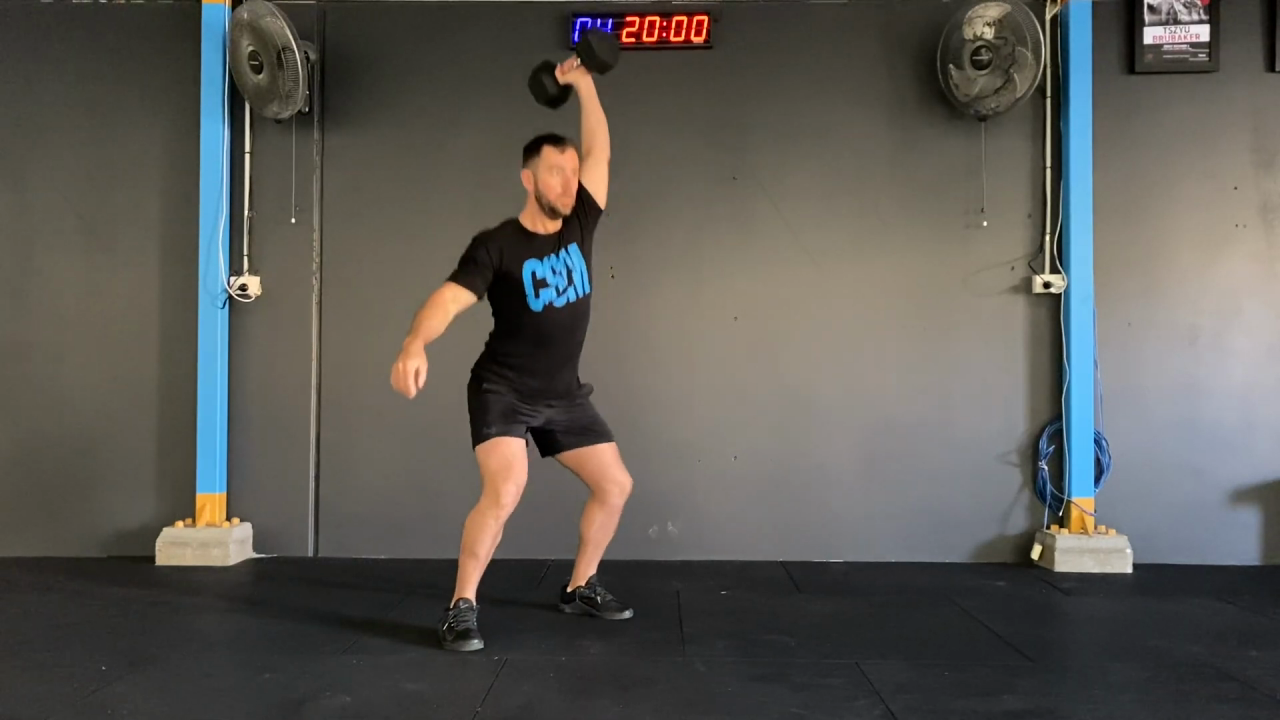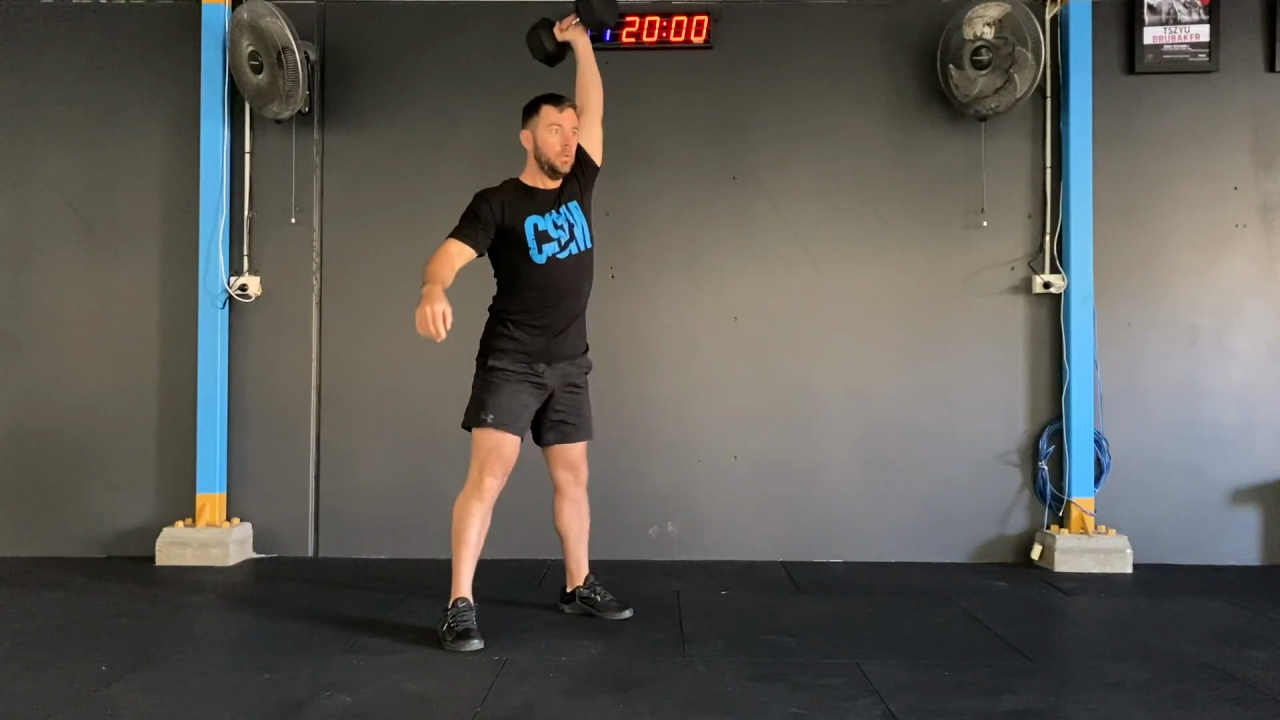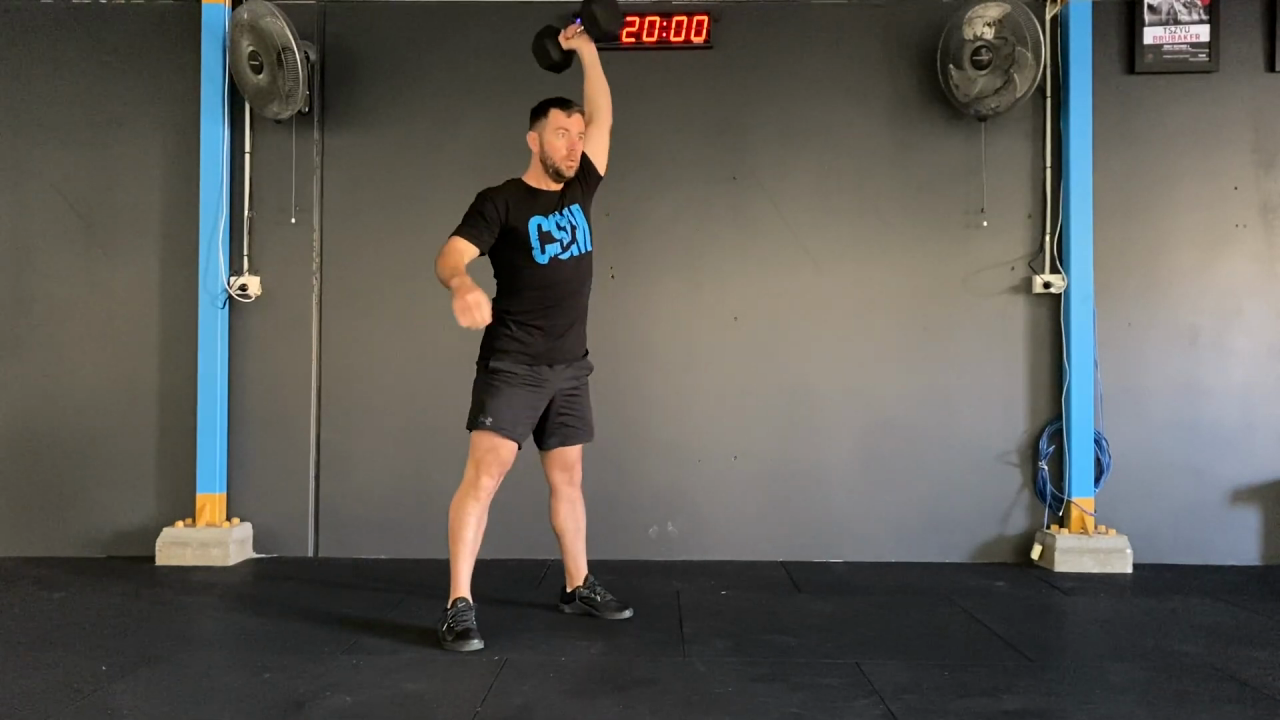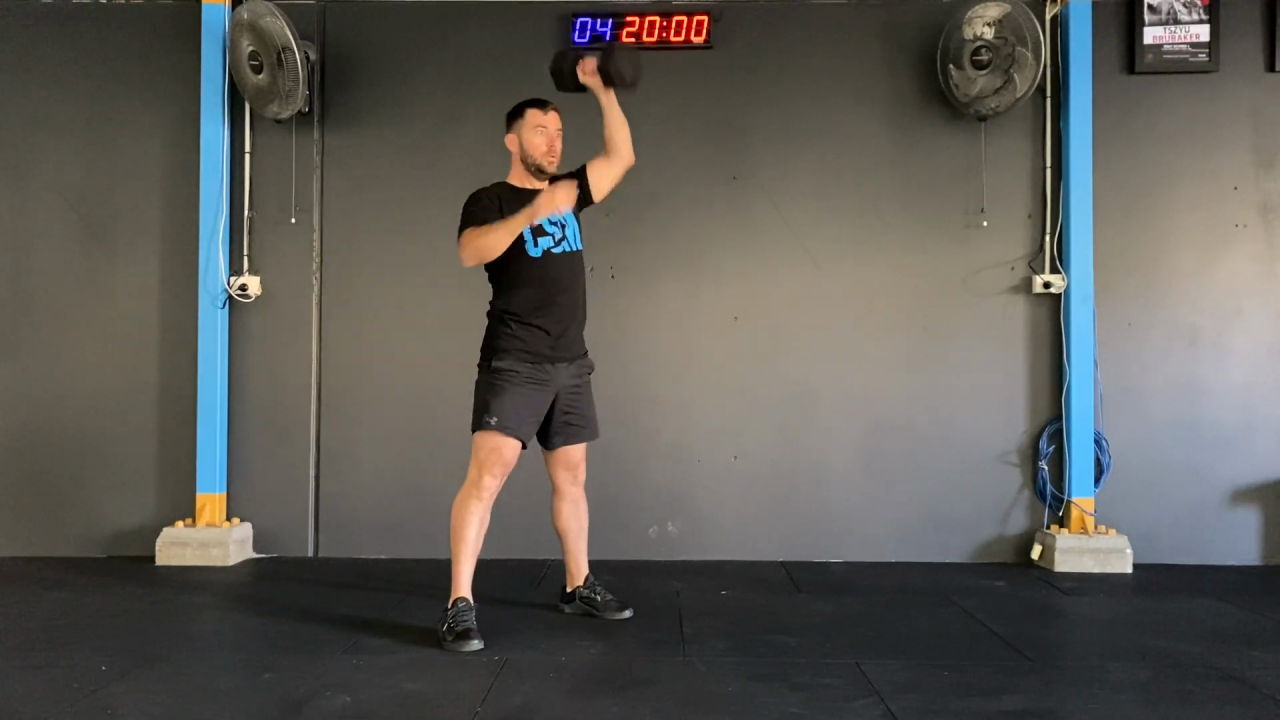
dt=0.3s
person 1, frame 1
left shoulder: (580, 224)
right shoulder: (497, 245)
left elbow: (601, 153)
right elbow: (447, 300)
left wrist: (584, 86)
right wrist: (415, 346)
left hip: (564, 394)
right hip: (504, 392)
left knee: (614, 486)
right knee: (503, 493)
left ankle: (581, 586)
right ankle: (461, 606)
person 1, frame 2
left shoulder: (579, 184)
right shoulder: (498, 203)
left elbow: (594, 110)
right elbow: (450, 255)
left wrist: (580, 44)
right wrist: (433, 290)
left hip: (570, 364)
right hip: (510, 365)
left knee: (572, 479)
right knee: (488, 479)
left ankle: (579, 586)
right ankle: (459, 604)
person 1, frame 3
left shoulder: (579, 191)
right shoulder: (500, 201)
left elbow: (603, 119)
right elbow: (448, 258)
left wrist: (586, 50)
right wrist: (462, 285)
left hip: (569, 366)
right hip: (512, 365)
left knee: (567, 478)
right knee: (483, 478)
left ankle: (579, 587)
right ankle: (459, 605)
person 1, frame 4
left shoulder: (568, 192)
right shoulder: (490, 199)
left elbow: (621, 155)
right elbow: (470, 252)
left wrist: (601, 89)
right wrist: (533, 211)
left hip: (571, 363)
right hip: (515, 363)
left knee: (570, 478)
right knee: (487, 477)
left ankle: (579, 586)
right ankle: (459, 605)
